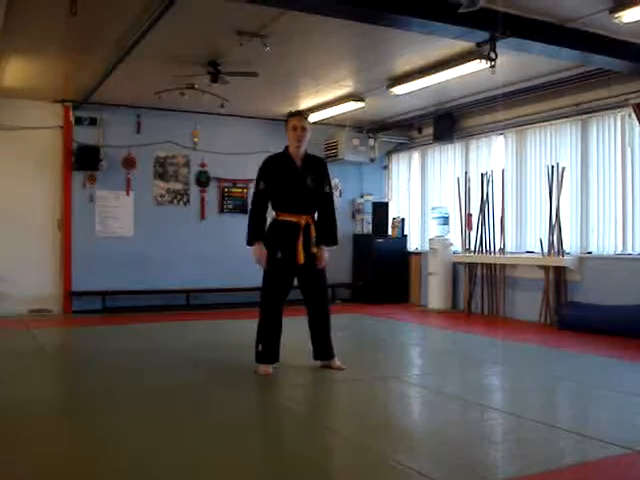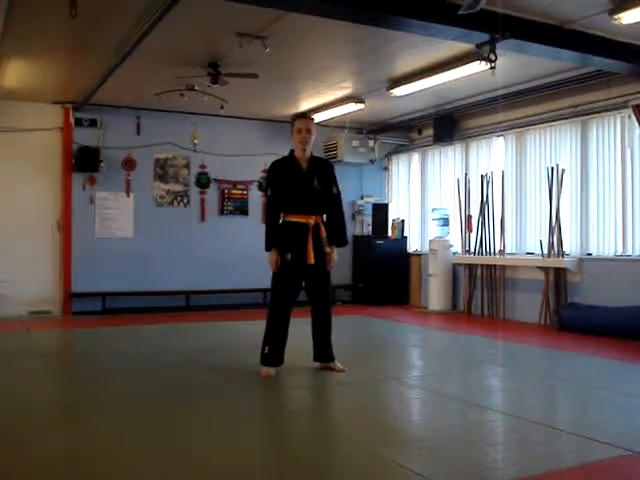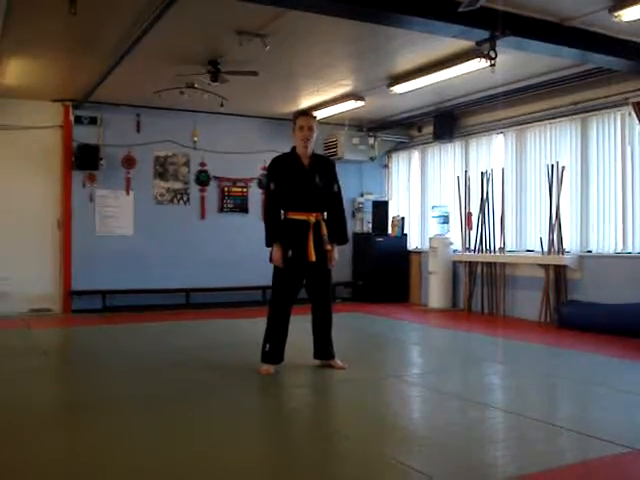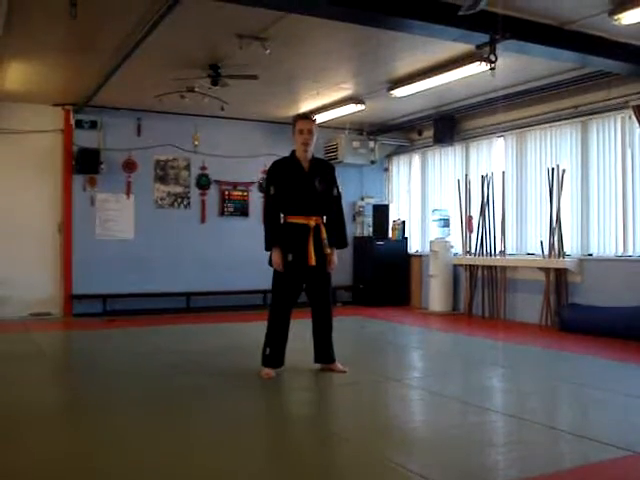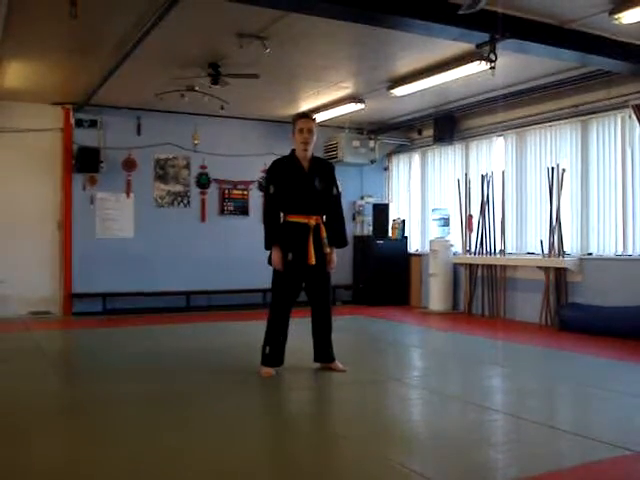
dt=0.5s
person 1, frame 1
left shoulder: (319, 166)
right shoulder: (272, 164)
left elbow: (327, 207)
right elbow: (259, 204)
left wrist: (324, 244)
right wrist: (257, 241)
left hip: (310, 237)
right hip: (281, 235)
left knee: (318, 298)
right knee: (272, 300)
left ankle: (326, 355)
right ankle: (265, 358)
person 1, frame 2
left shoulder: (325, 168)
right shoulder: (278, 168)
left elbow: (335, 208)
right elbow: (272, 211)
left wrist: (334, 245)
right wrist: (272, 247)
left hip: (318, 240)
right hip: (290, 238)
left knee: (322, 301)
right knee: (281, 301)
left ankle: (325, 357)
right ankle: (270, 359)
person 1, frame 3
left shoulder: (327, 166)
right shoulder: (280, 164)
left elbow: (336, 206)
right elbow: (272, 207)
left wrist: (335, 243)
right wrist: (275, 243)
left hip: (319, 237)
right hip: (291, 235)
left knee: (322, 298)
right knee: (282, 299)
left ankle: (325, 354)
right ankle: (270, 357)
person 1, frame 4
left shoulder: (326, 169)
right shoulder: (279, 168)
left elbow: (335, 210)
right elbow: (271, 211)
left wrist: (333, 247)
right wrist: (274, 248)
left hip: (319, 242)
right hip: (290, 239)
left knee: (322, 302)
right knee: (282, 303)
left ankle: (326, 358)
right ankle: (271, 360)
person 1, frame 5
left shoulder: (326, 169)
right shoulder: (279, 168)
left elbow: (334, 210)
right elbow: (271, 210)
left wrist: (333, 247)
right wrist: (274, 247)
left hip: (318, 240)
right hip: (290, 238)
left knee: (322, 301)
right knee: (281, 302)
left ankle: (326, 357)
right ankle: (270, 360)
